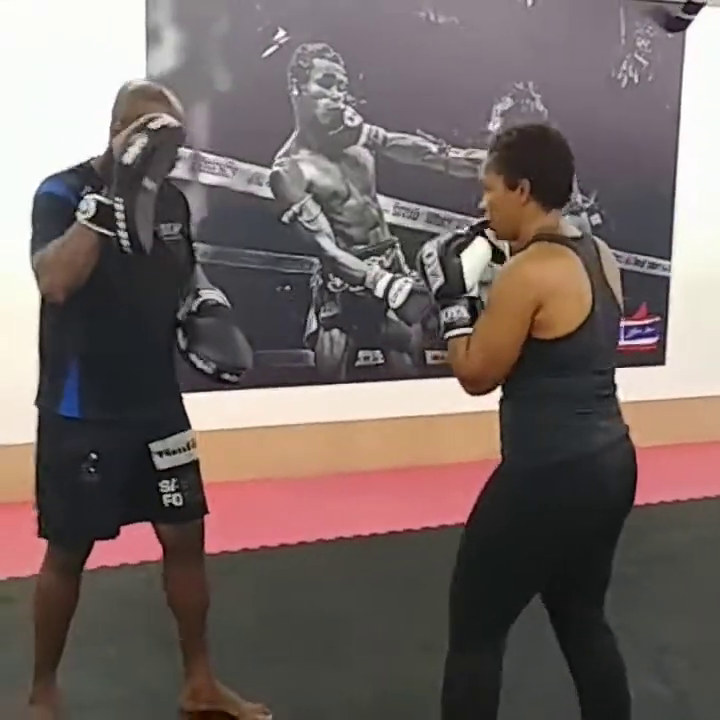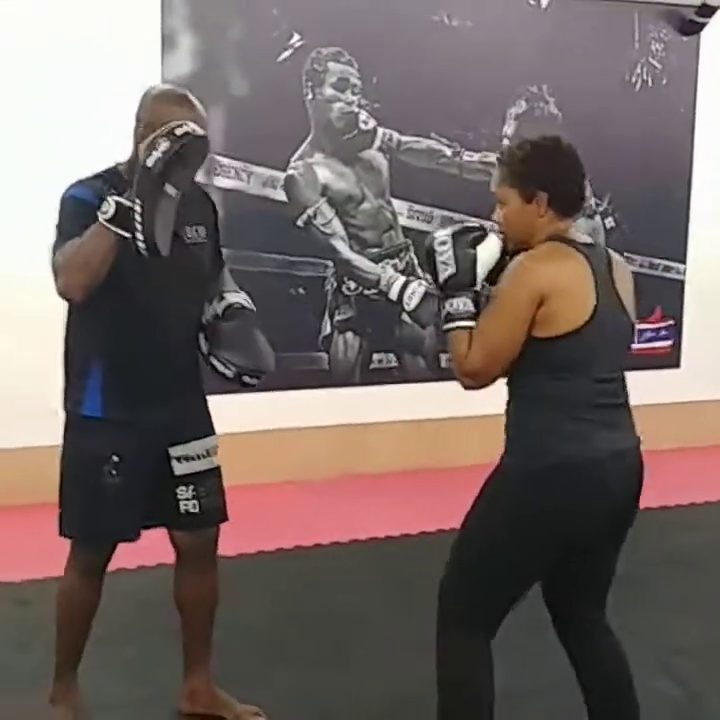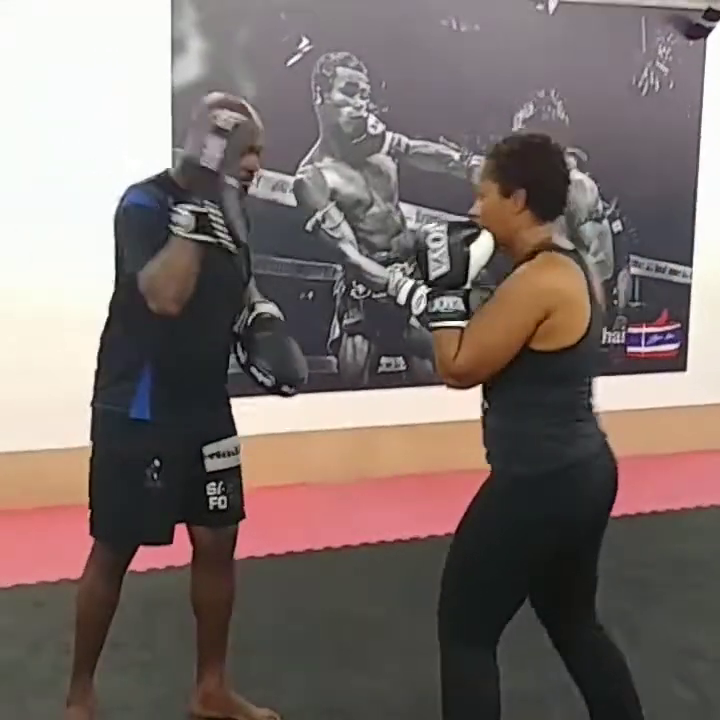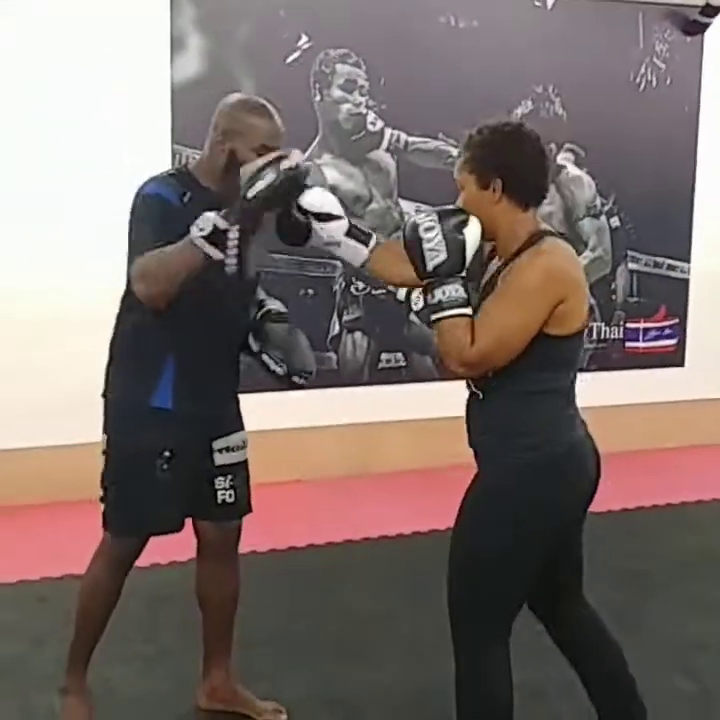
dt=0.2s
person 1, frame 1
left shoulder: (171, 198)
right shoulder: (62, 193)
right elbow: (55, 282)
left wrist: (206, 310)
right wrist: (112, 196)
left hip: (158, 404)
right hip: (82, 411)
left knee: (185, 538)
right knee: (68, 553)
person 1, frame 2
left shoulder: (197, 202)
right shoulder: (88, 198)
right elbow: (72, 282)
left wrist: (231, 312)
right wrist: (131, 198)
left hip: (181, 408)
right hip: (106, 412)
left knee: (200, 543)
right knee: (90, 553)
person 1, frame 3
left shoulder: (227, 205)
right shoulder: (143, 205)
right elbow: (166, 296)
left wrist: (264, 325)
right wrist: (197, 205)
left hip: (206, 408)
right hip: (138, 412)
left knee: (217, 542)
right knee: (114, 553)
person 1, frame 4
left shoulder: (236, 205)
right shoulder: (163, 198)
right elbow: (149, 286)
left wrist: (266, 318)
right wrist: (228, 220)
left hip: (214, 400)
right hip: (148, 402)
left knee: (222, 537)
right knee: (124, 543)
person 2, frame 1
left shoulder: (528, 270)
right shoulder: (598, 256)
left elbow: (476, 374)
left wrist: (451, 295)
right wrist: (487, 277)
left hip: (547, 478)
right hip: (608, 464)
left knee: (475, 630)
right knee: (581, 618)
person 2, frame 2
left shoulder: (534, 270)
right shoulder: (614, 268)
left elbow: (473, 369)
left wrist: (456, 288)
left hip: (548, 478)
right hip: (616, 468)
left knee: (462, 622)
right knee: (583, 619)
person 2, frame 3
left shoulder: (536, 280)
right shoulder: (572, 268)
left elbow: (459, 367)
left wrist: (444, 288)
right wrist: (457, 282)
left hip: (535, 486)
right hip: (587, 473)
left knee: (464, 633)
right knee: (574, 621)
person 2, frame 4
left shoulder: (545, 265)
right shoulder: (517, 256)
left elbow: (468, 358)
right elbow: (420, 272)
left wrist: (444, 276)
right wrist: (336, 232)
left hip: (534, 474)
right hip: (558, 463)
left knee: (477, 626)
right knee: (563, 605)
person 3, frame 1
left shoulder: (351, 126)
right shoulder: (289, 171)
left elbow: (402, 145)
right elbow: (326, 248)
left wrist: (454, 157)
right wrist: (382, 283)
left hip: (392, 264)
right hip: (343, 282)
left knee: (409, 369)
right knee: (331, 376)
person 3, frame 2
left shoulder: (365, 130)
right shoulder: (303, 175)
left elbow: (414, 148)
right elbow: (340, 252)
left wrist: (465, 160)
right wrist: (396, 286)
left hip: (405, 267)
right hip: (359, 285)
left knee: (423, 371)
right knee: (346, 378)
person 3, frame 3
left shoulder: (373, 133)
right shoulder: (312, 179)
left elbow: (421, 152)
right elbow: (349, 255)
left wrist: (469, 164)
right wrist: (403, 290)
left hip: (413, 270)
right hip: (366, 288)
left knee: (430, 374)
right knee: (354, 381)
person 3, frame 4
left shoulder: (373, 131)
right shoulder: (312, 174)
left elbow: (421, 148)
right hip: (367, 287)
left knee: (430, 371)
right knee: (355, 378)
